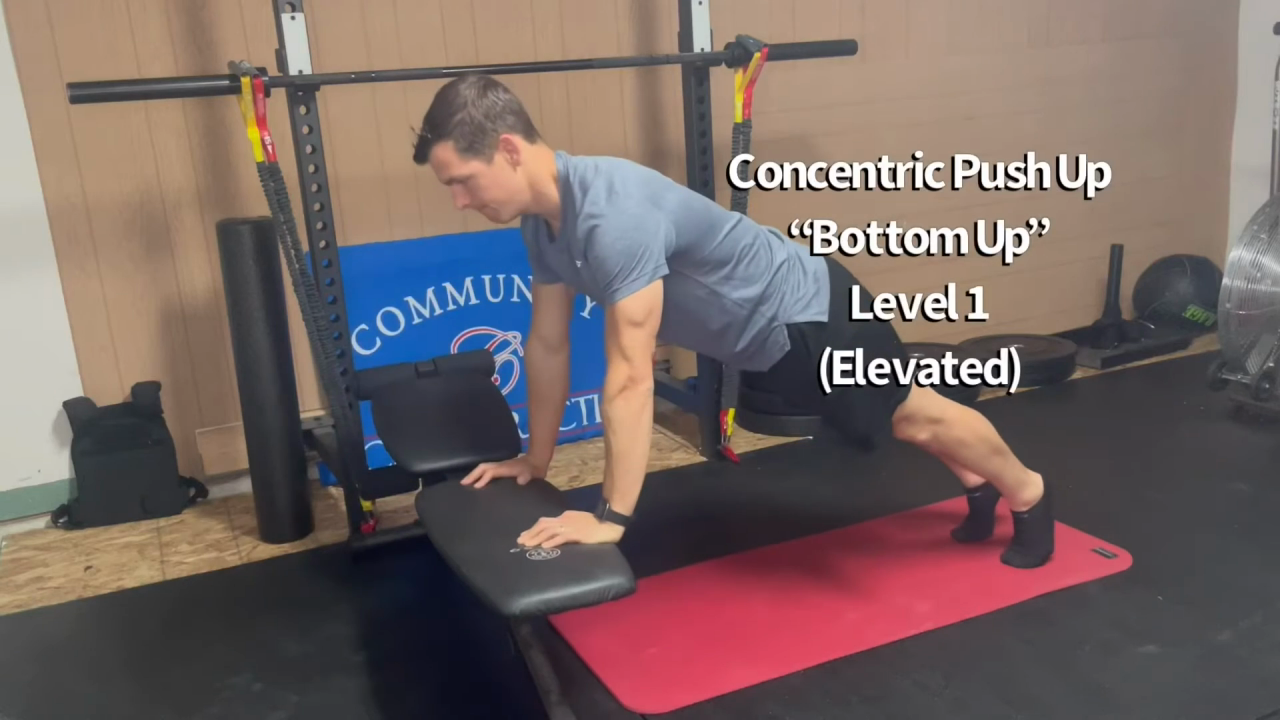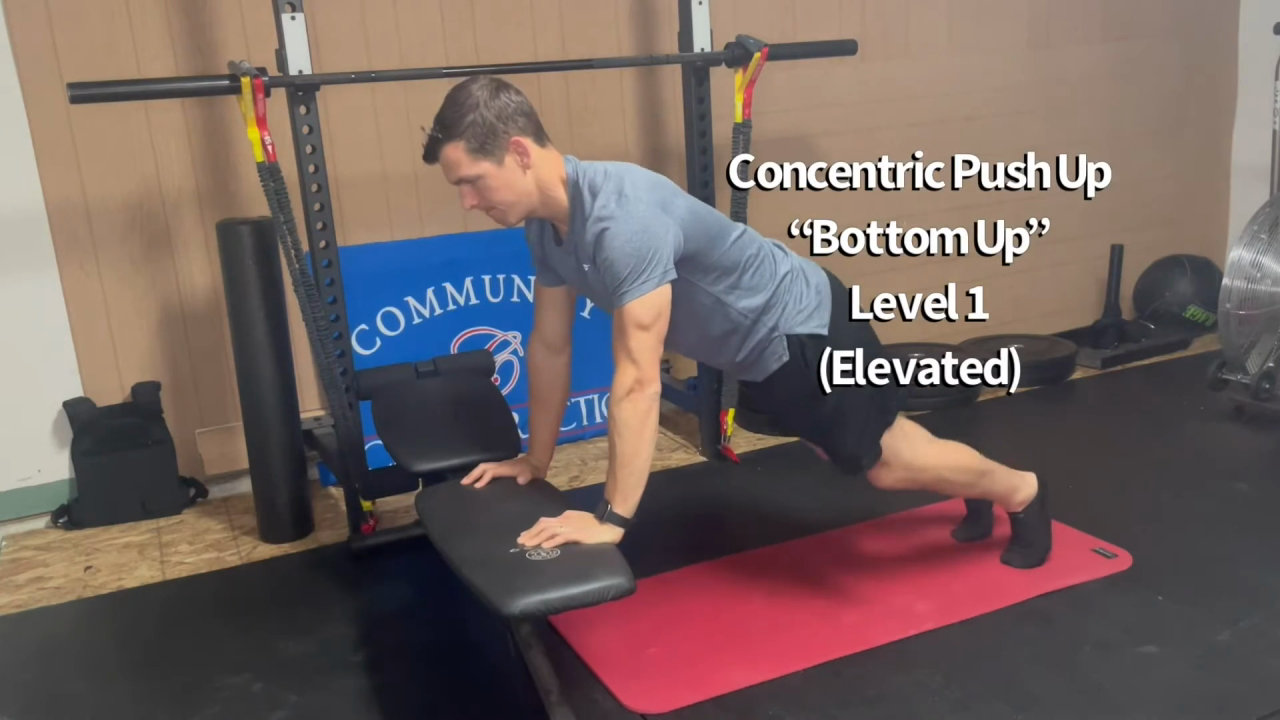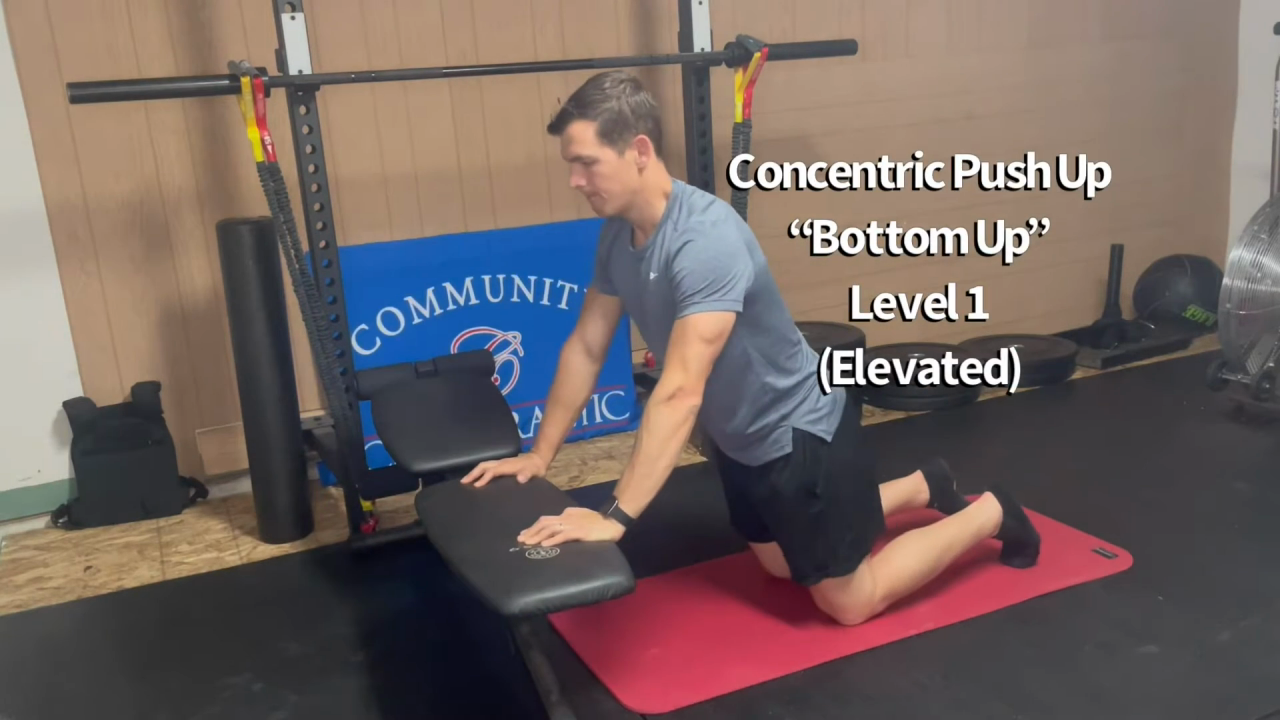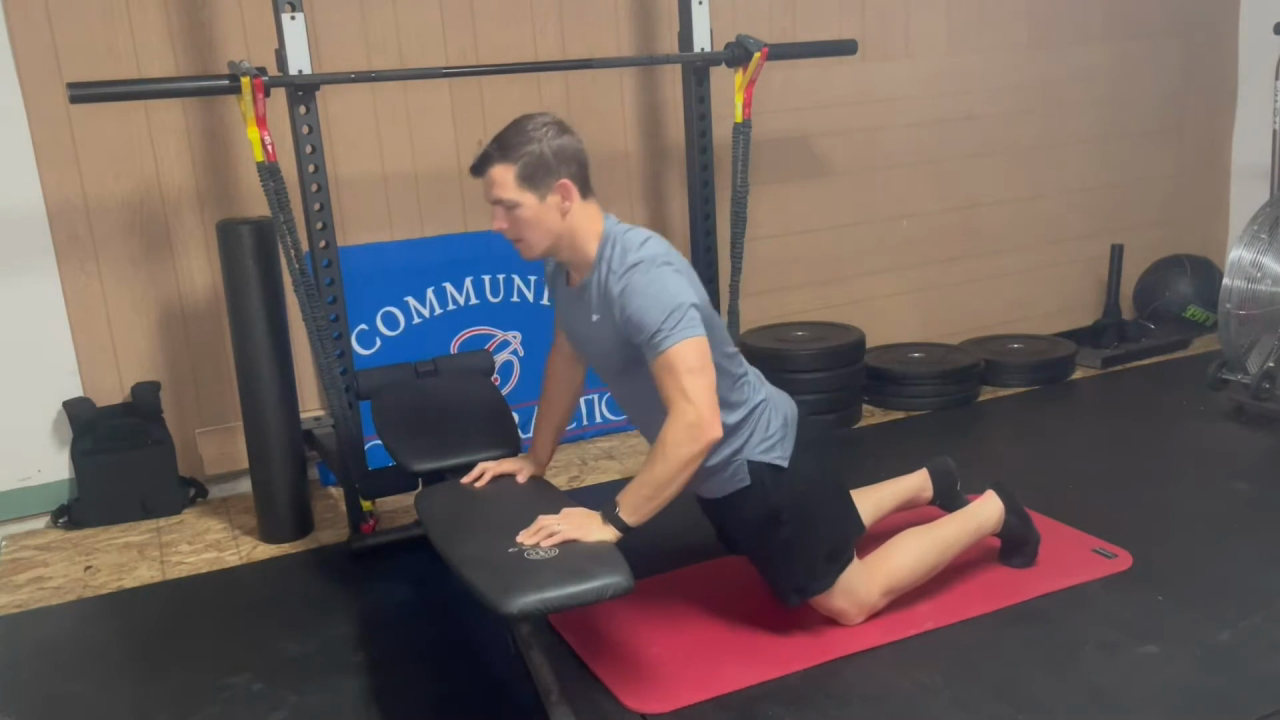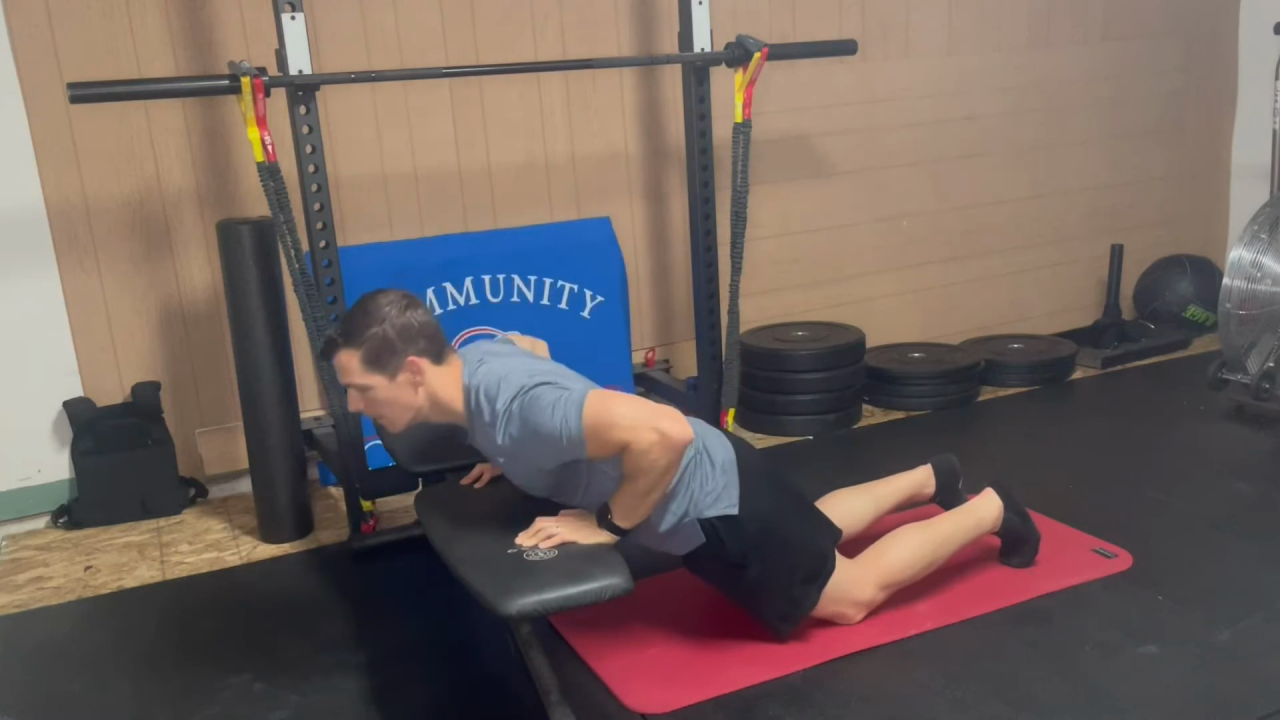
dt=1s
person 1, frame 1
left shoulder: (613, 215)
right shoulder: (544, 215)
left elbow: (630, 377)
right elbow: (548, 343)
left wrist: (612, 517)
right wrist: (535, 458)
left hip: (802, 311)
right hip: (763, 331)
left knee: (914, 416)
right knee: (899, 414)
left ankle: (1027, 493)
right ankle: (978, 486)
person 1, frame 2
left shoulder: (623, 219)
right shoulder: (548, 220)
left elbow: (637, 382)
right elbow: (549, 346)
left wrist: (613, 518)
right wrist: (535, 460)
left hip: (799, 326)
right hip: (761, 346)
left knee: (888, 463)
right knee: (846, 450)
left ankle: (1019, 493)
right ankle: (975, 488)
person 1, frame 3
left shoulder: (706, 238)
right shoulder: (619, 235)
left elbow: (680, 394)
right elbow: (585, 348)
left wrist: (616, 517)
right wrist: (539, 455)
left hip: (800, 431)
right hip: (743, 437)
left knee: (848, 601)
right knee: (782, 567)
left ankle: (990, 514)
right ankle: (923, 487)
person 1, frame 4
left shoulder: (643, 277)
right shoulder: (566, 265)
left elbow: (697, 425)
right elbow: (567, 362)
left wrist: (612, 523)
right wrist: (534, 458)
left hip: (760, 458)
right hip: (723, 465)
left knee: (849, 600)
right knee: (819, 543)
left ankle: (990, 512)
right ankle: (925, 485)
person 1, frame 5
left shoulder: (511, 407)
right shoulder: (475, 362)
left elbow: (665, 433)
right elbow: (535, 346)
left wrist: (606, 523)
right wrist: (516, 466)
left hip: (715, 502)
right hip: (706, 484)
left knee: (849, 595)
right knee: (812, 538)
left ankle: (990, 509)
right ankle: (927, 479)
